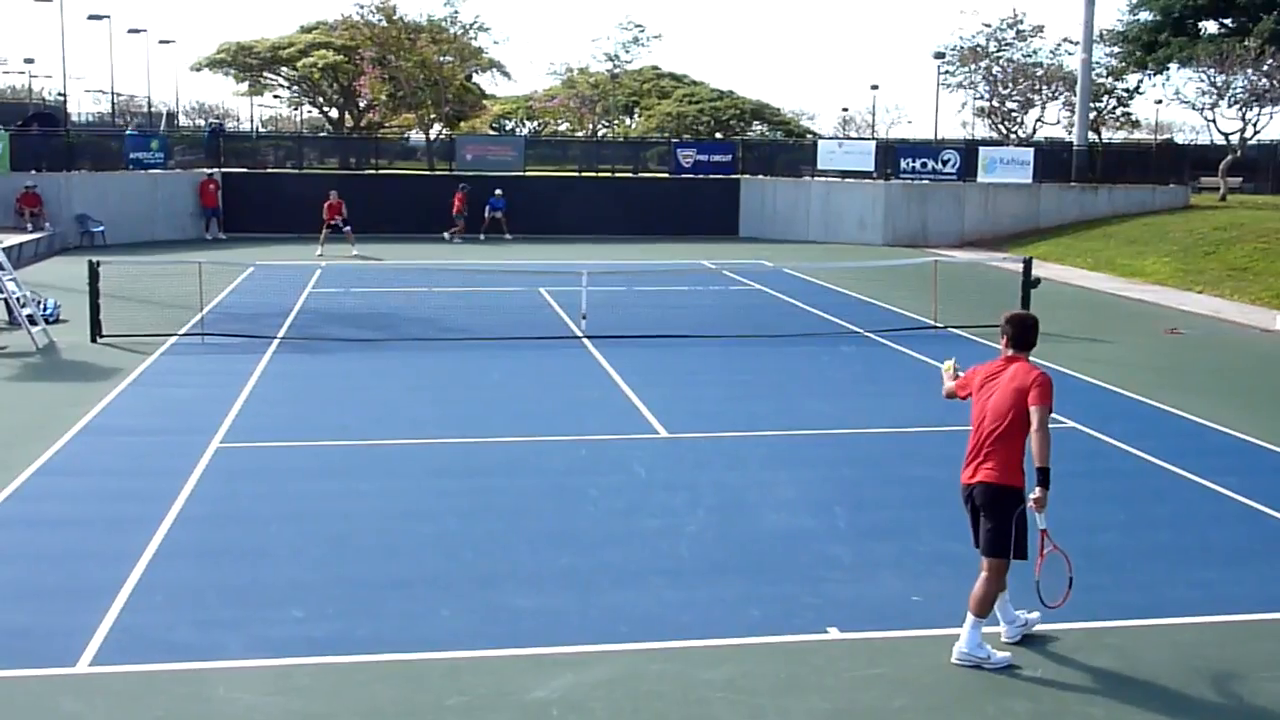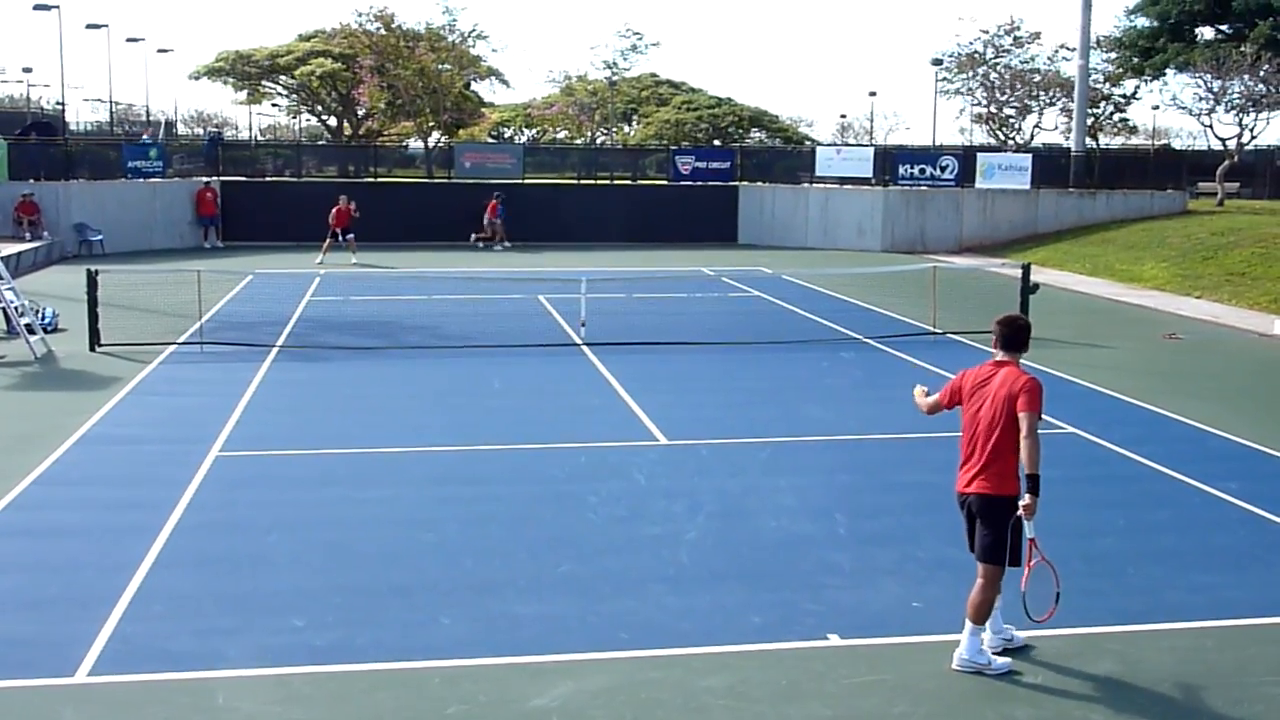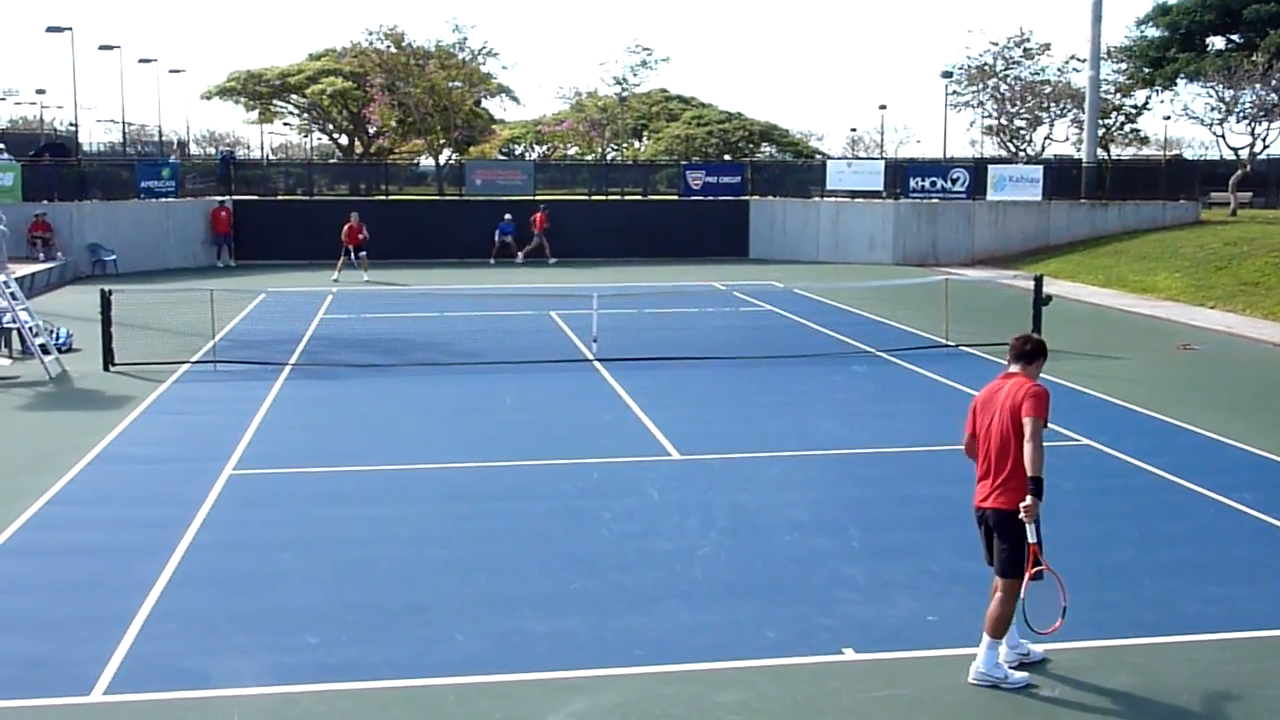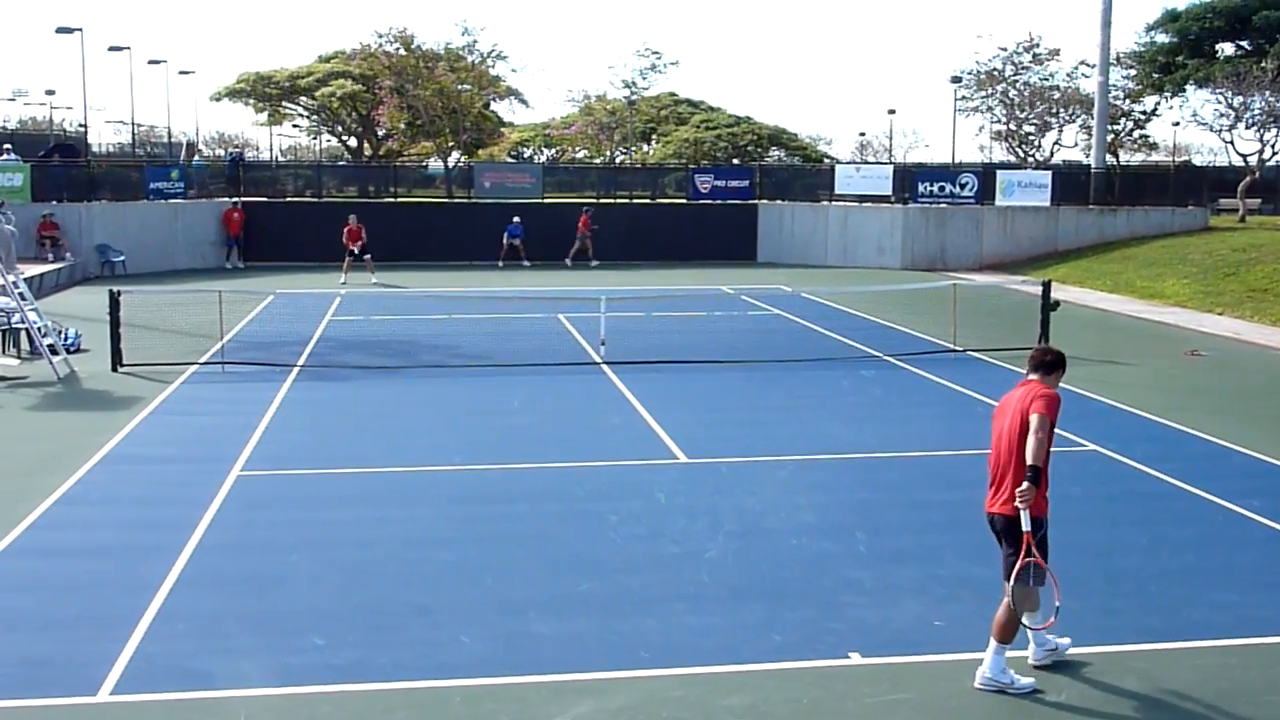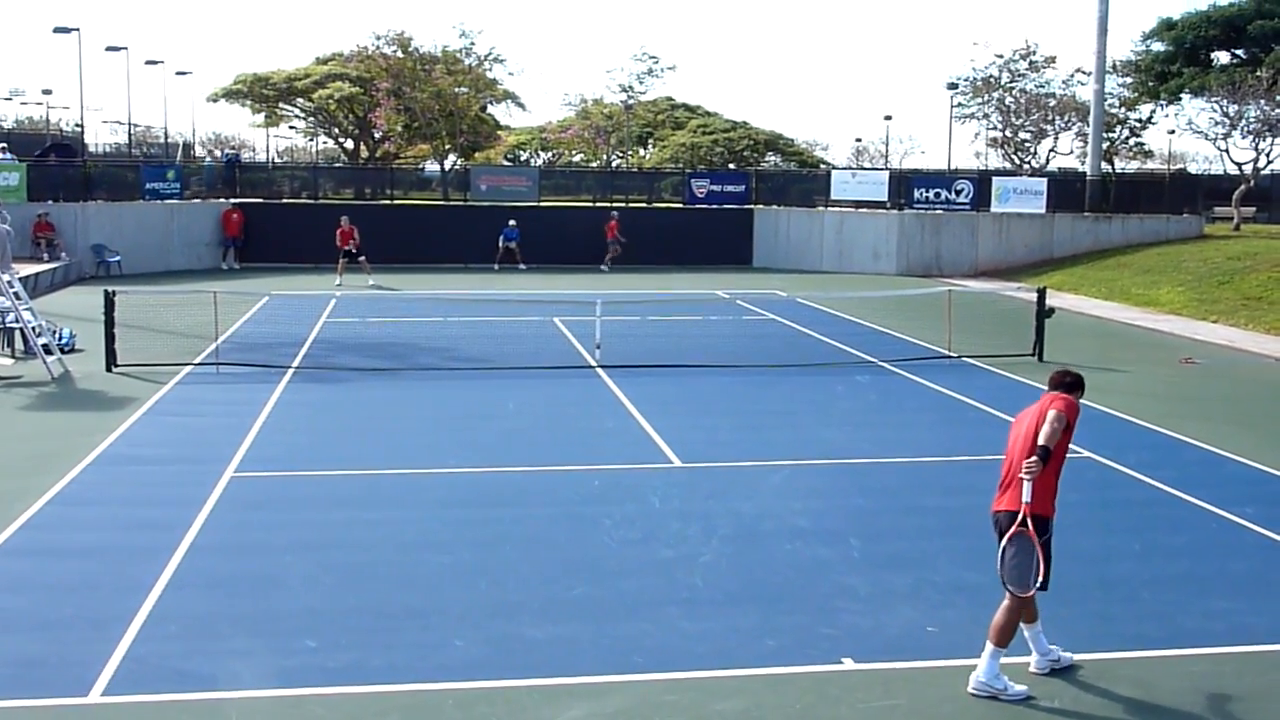
dt=0.3s
person 1, frame 1
left shoulder: (980, 372)
right shoulder: (1037, 378)
left elbow: (949, 389)
right elbow: (1038, 429)
left wrist: (948, 374)
right wrist: (1042, 481)
left hip: (972, 479)
right hip: (1002, 484)
left knee: (994, 559)
right knee: (994, 567)
left ankle: (1011, 622)
right ankle: (968, 646)
person 1, frame 2
left shoulder: (968, 377)
right shoulder: (1026, 383)
left elbow: (929, 407)
right elbow: (1027, 436)
left wrist: (921, 396)
right wrist: (1032, 488)
left hip: (966, 487)
right hip: (999, 492)
left knee: (988, 565)
right knee: (991, 573)
left ankle: (995, 633)
right ankle: (969, 652)
person 1, frame 3
left shoulder: (985, 394)
right shoulder: (1033, 392)
left elbow: (970, 448)
right elbow: (1031, 440)
right wrist: (1034, 490)
left hip: (985, 502)
right hip: (1014, 504)
left knee: (1004, 580)
right knee: (1009, 586)
left ankle: (1010, 648)
right ankle: (985, 665)
person 1, frame 4
left shoulder: (1007, 399)
right shoulder: (1046, 395)
right elbow: (1037, 435)
right wrist: (1033, 476)
left hip: (997, 505)
right hip: (1023, 507)
left knee: (1023, 581)
right knee: (1018, 590)
left ankle: (1042, 645)
right ankle: (991, 670)
person 1, frame 5
left shoulder: (1027, 412)
right shoulder: (1066, 403)
right elbow: (1053, 426)
right wrist: (1044, 455)
left hip: (1003, 508)
right hip: (1031, 511)
right knee: (1018, 596)
left ankle: (1043, 654)
right ankle: (986, 675)
